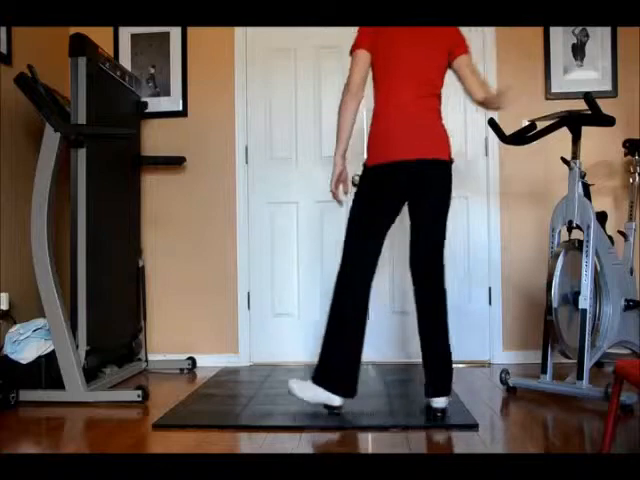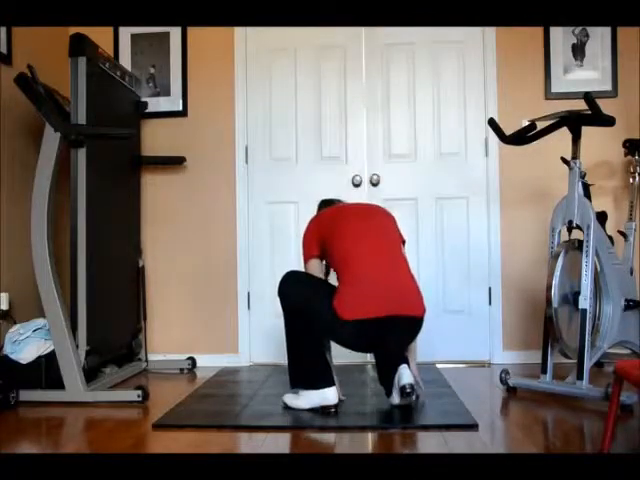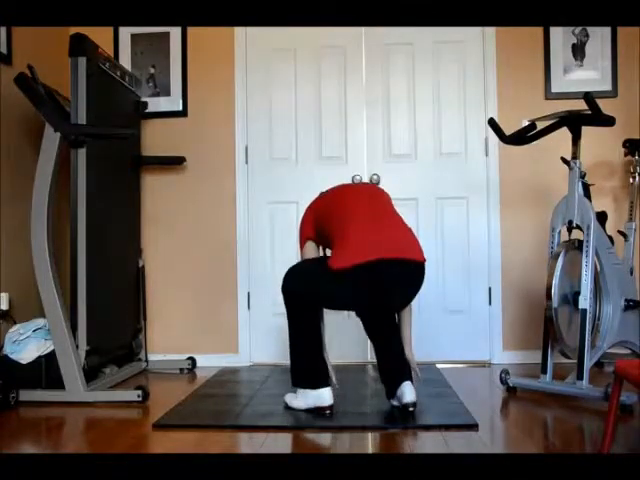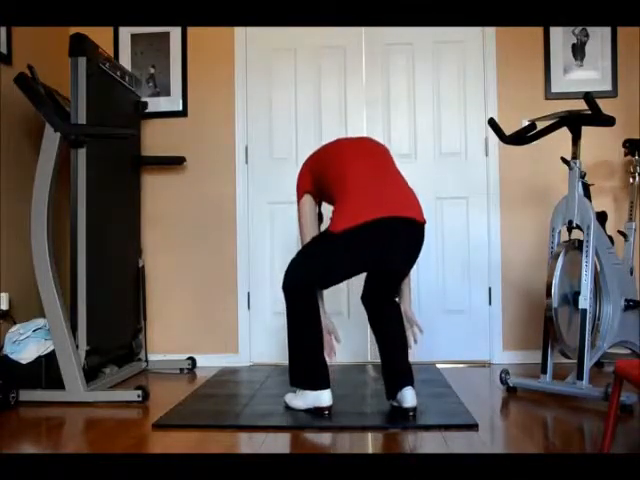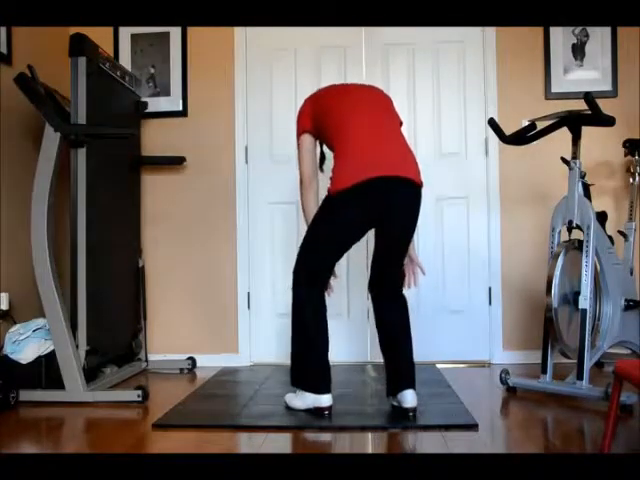
dt=1s
person 1, frame 1
left shoulder: (374, 30)
right shoulder: (449, 34)
left elbow: (353, 91)
right elbow: (481, 96)
left wrist: (339, 159)
right wrist: (499, 100)
left hip: (387, 158)
right hip: (435, 158)
left knee: (357, 265)
right knee: (429, 272)
left ankle: (333, 383)
right ankle: (439, 390)
person 1, frame 2
left shoulder: (318, 223)
right shoulder: (383, 214)
left elbow: (318, 293)
left wrist: (327, 372)
right wrist: (409, 359)
left hip: (357, 323)
right hip: (410, 322)
left knee: (292, 287)
left ankle: (319, 388)
right ankle: (398, 371)
person 1, frame 3
left shoulder: (315, 211)
right shoulder: (377, 194)
left elbow: (314, 285)
left wrist: (320, 351)
right wrist: (406, 343)
left hip: (359, 268)
right hip: (413, 267)
left knee: (295, 285)
right knee: (377, 309)
left ankle: (315, 389)
right ankle: (401, 385)
person 1, frame 4
left shoulder: (312, 167)
right shoulder: (376, 149)
left elbow: (311, 246)
left wrist: (321, 314)
right wrist: (405, 303)
left hip: (359, 226)
right hip: (412, 225)
left knee: (297, 284)
right knee: (380, 298)
left ankle: (315, 390)
right ankle: (403, 389)
person 1, frame 5
left shoulder: (312, 106)
right shoulder: (379, 96)
left elbow: (309, 181)
left wrist: (320, 243)
right wrist: (405, 244)
left hip: (356, 186)
right hip: (408, 184)
left knee: (308, 279)
right knee: (388, 286)
left ankle: (315, 391)
right ankle: (404, 389)
